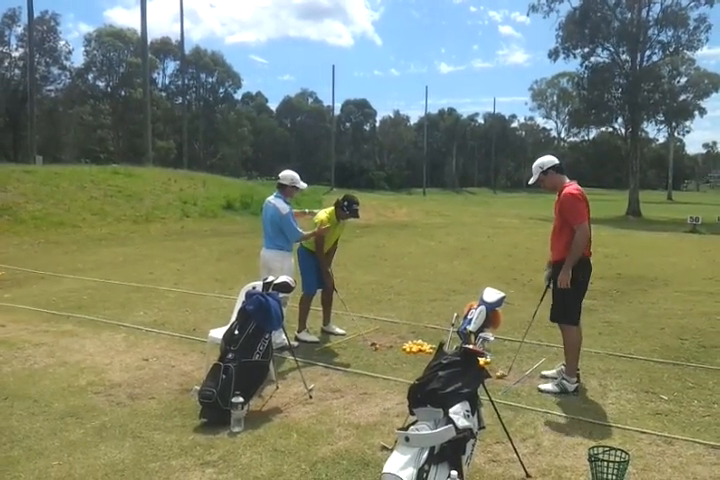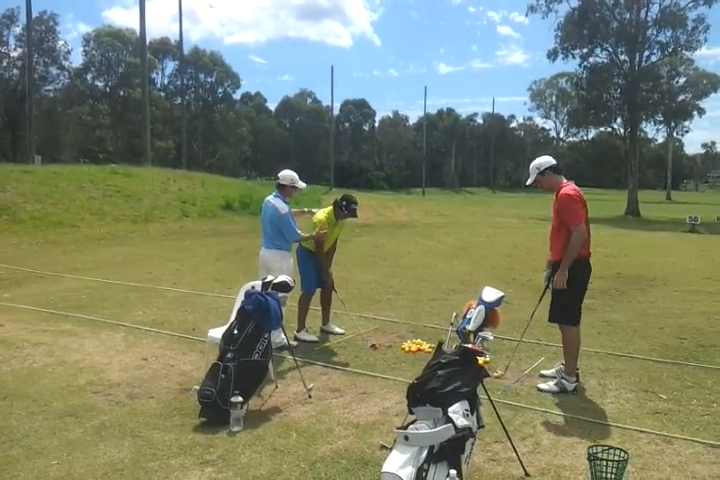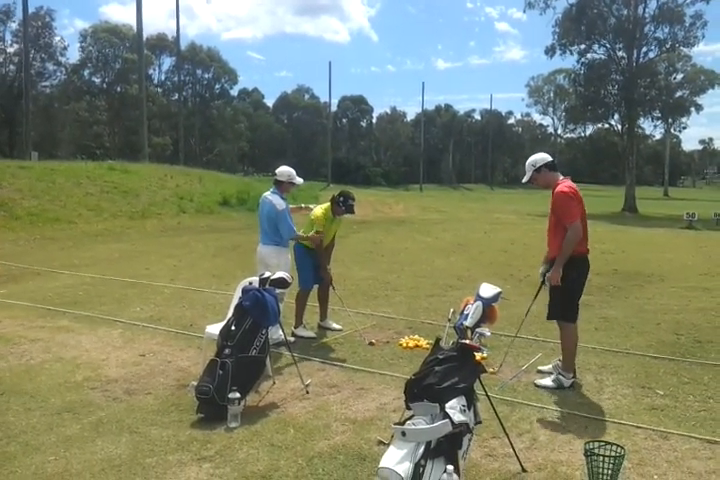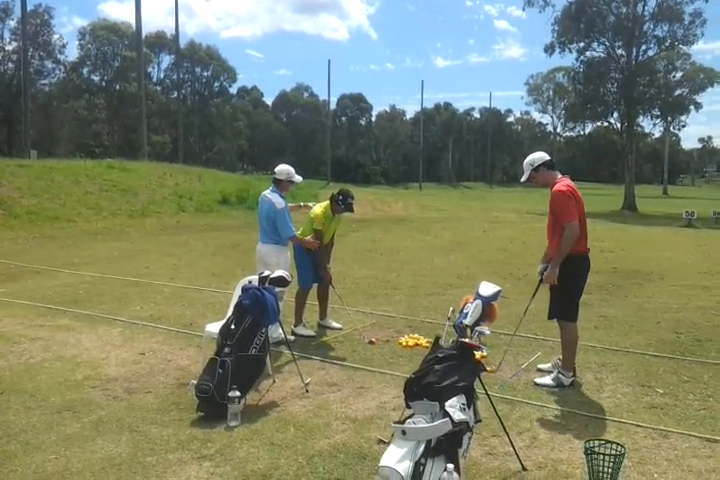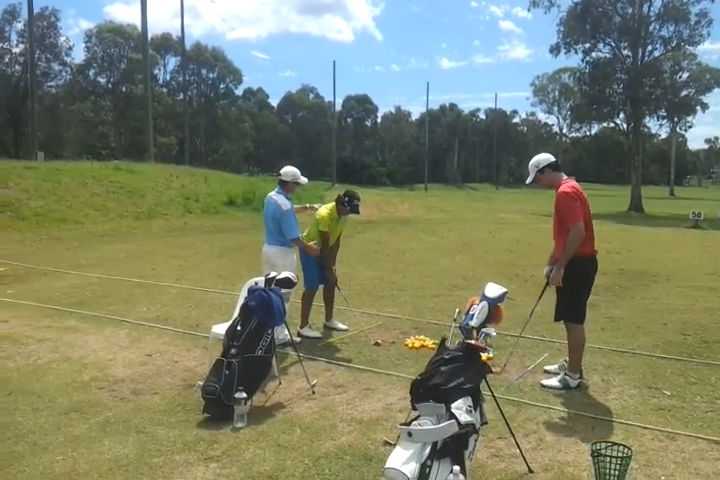
dt=0.1s
person 1, frame 1
left shoulder: (570, 195)
right shoulder: (564, 195)
left elbow: (583, 233)
left wrist: (566, 269)
right wrist: (552, 265)
left hip: (572, 269)
right hip: (566, 267)
left knee: (567, 322)
right knee: (570, 321)
left ankle: (570, 380)
right ankle: (570, 369)
person 1, frame 2
left shoulder: (567, 195)
right shoulder: (563, 194)
left elbow: (580, 234)
left wrist: (563, 270)
right wrist: (551, 266)
left hip: (573, 268)
right hip: (567, 266)
left knee: (567, 322)
right knee: (568, 321)
left ankle: (569, 379)
right ankle: (569, 367)
person 1, frame 3
left shoulder: (563, 192)
right shoulder: (560, 190)
left elbow: (575, 232)
left wrist: (557, 267)
right wrist: (547, 262)
left hip: (571, 265)
right hip: (565, 263)
left knee: (565, 319)
right knee: (565, 317)
left ankle: (566, 375)
right ankle: (565, 364)
person 1, frame 4
left shoulder: (561, 191)
right shoulder: (560, 188)
left elbow: (572, 231)
left wrist: (554, 266)
right wrist: (545, 261)
left hip: (571, 263)
right hip: (568, 262)
left knee: (566, 318)
right knee: (564, 316)
left ankle: (566, 374)
right ankle: (565, 362)
person 1, frame 5
left shoulder: (566, 193)
right shoulder: (566, 190)
left elbow: (577, 233)
left wrist: (559, 268)
right wrist: (551, 263)
left hip: (578, 265)
right hip: (575, 263)
left knee: (573, 320)
right knee: (571, 318)
left ankle: (573, 376)
right ankle: (571, 364)
person 2, frame 1
left shoulder: (269, 201)
right shoulder: (283, 208)
right elbow: (297, 237)
right wrist: (316, 233)
left hip: (266, 253)
right hip: (280, 257)
right ankle: (277, 339)
person 2, frame 2
left shoulder: (268, 201)
right shoulder: (282, 208)
right elbow: (294, 237)
left wrist: (306, 211)
right wrist: (314, 235)
left hip: (266, 253)
right hip: (279, 256)
right knee: (279, 298)
right ankle: (276, 339)
person 2, frame 3
left shoulder: (266, 197)
right shoulder: (280, 204)
right elbow: (290, 235)
left wrist: (303, 207)
right wrist: (309, 238)
left hip: (263, 249)
right hip: (277, 253)
right knee: (276, 295)
right ankle: (274, 335)
person 2, frame 4
left shoulder: (265, 196)
right shoulder: (278, 203)
right elbow: (288, 235)
left wrist: (302, 206)
right wrist: (307, 242)
left hip: (262, 247)
right hip: (276, 251)
right knee: (276, 293)
right ankle: (273, 334)
person 2, frame 5
left shoulder: (270, 197)
right shoulder: (284, 205)
right elbow: (293, 237)
left wrist: (308, 207)
right wrist: (308, 248)
left hip: (268, 249)
right hip: (282, 253)
right knee: (282, 295)
right ankle: (279, 335)
person 3, frame 1
left shoulder: (342, 219)
right shoulder: (323, 219)
left elbow: (333, 244)
right elbow: (319, 248)
left wrist: (328, 267)
right wrist: (325, 272)
left hip: (321, 253)
right hip: (308, 253)
left knee: (328, 287)
right knee: (310, 291)
left ankle: (326, 324)
right ankle: (301, 331)
person 3, frame 2
left shoulder: (340, 219)
right shoulder: (322, 218)
left elbow: (333, 244)
right elbow: (319, 248)
left wrist: (328, 268)
right wrist: (326, 272)
left hip: (320, 253)
right hip: (307, 253)
left knee: (327, 287)
right knee: (309, 290)
left ankle: (326, 324)
right ankle: (300, 330)
person 3, frame 3
left shoulder: (338, 215)
right shoulder: (319, 215)
left elbow: (331, 240)
right elbow: (318, 244)
left wrist: (327, 265)
right wrist: (324, 269)
left hip: (317, 249)
right hip: (305, 249)
left knee: (325, 283)
right knee: (306, 287)
left ankle: (323, 320)
right ankle: (298, 326)
person 3, frame 4
left shoulder: (337, 214)
right shoulder: (319, 213)
left elbow: (330, 239)
right elbow: (319, 243)
left wrist: (327, 264)
right wrist: (324, 268)
left hip: (317, 248)
right hip: (304, 248)
left knee: (324, 282)
right knee: (306, 285)
left ankle: (323, 319)
right ankle: (297, 325)
person 3, frame 5
left shoulder: (343, 215)
right shoulder: (324, 215)
left elbow: (336, 240)
right elbow: (324, 244)
left wrist: (332, 265)
right wrist: (330, 269)
left hip: (323, 249)
left knee: (330, 283)
right knee: (312, 287)
left ankle: (329, 320)
right ankle: (303, 326)
